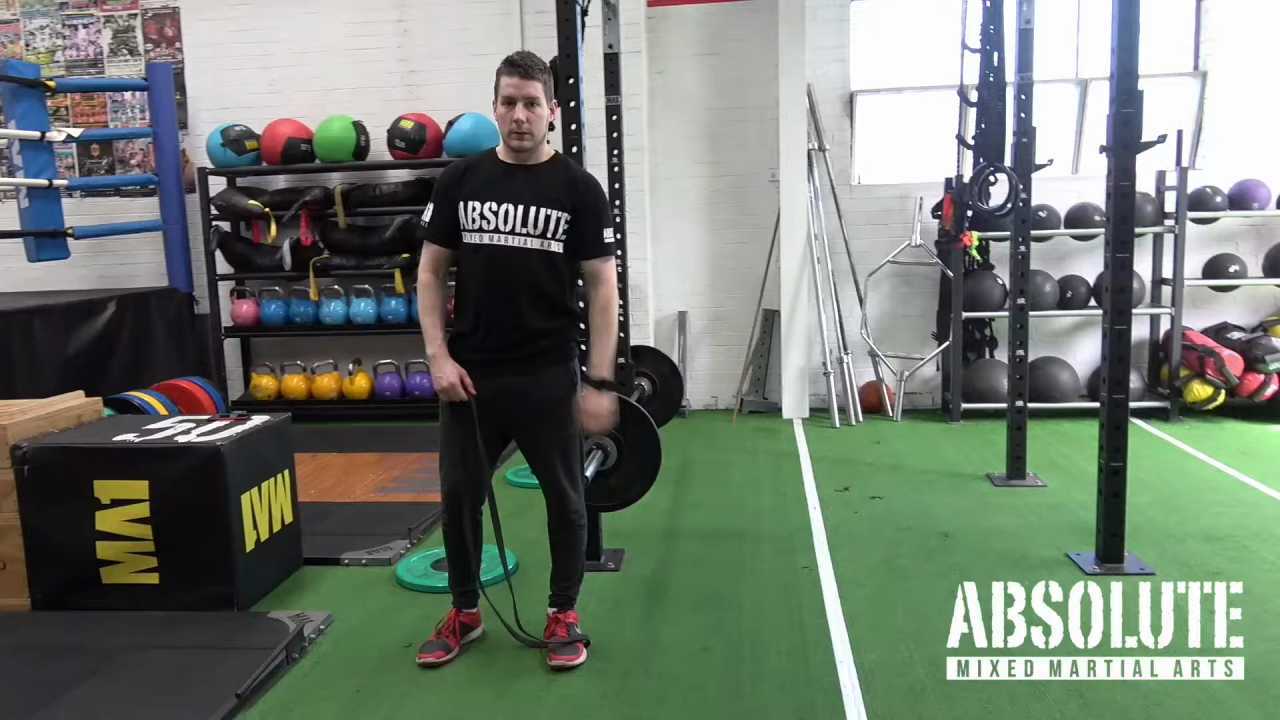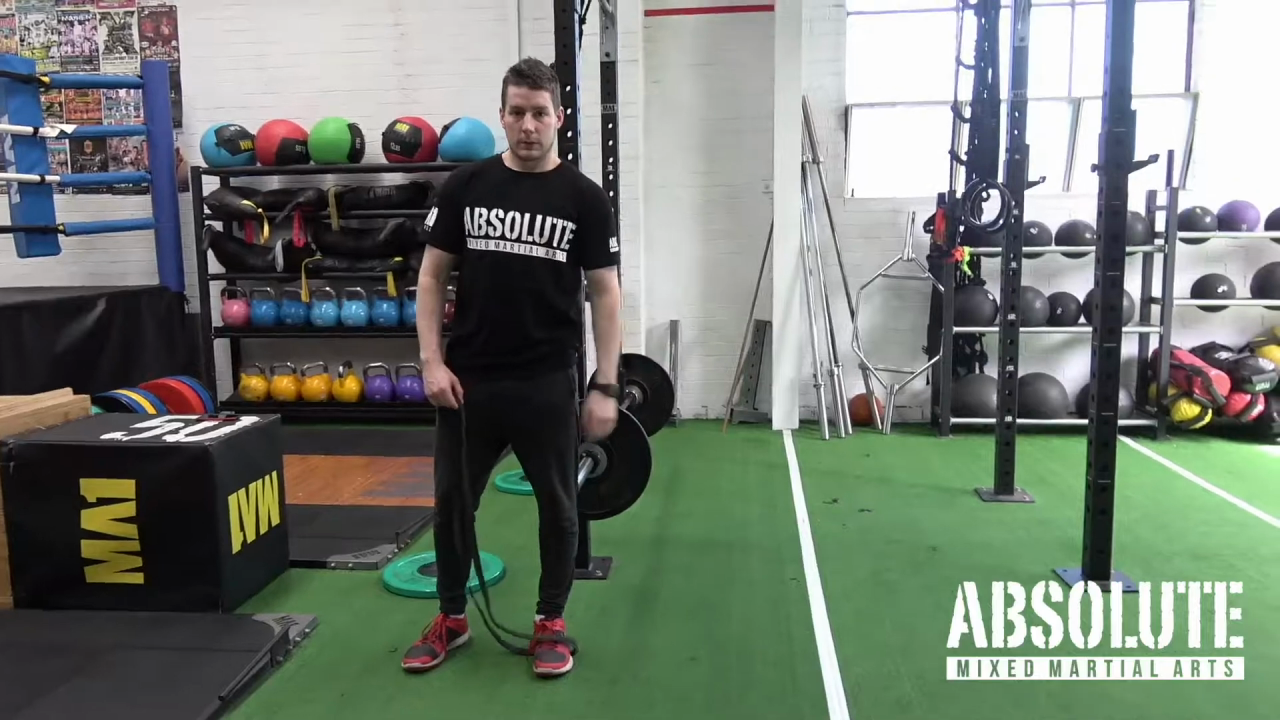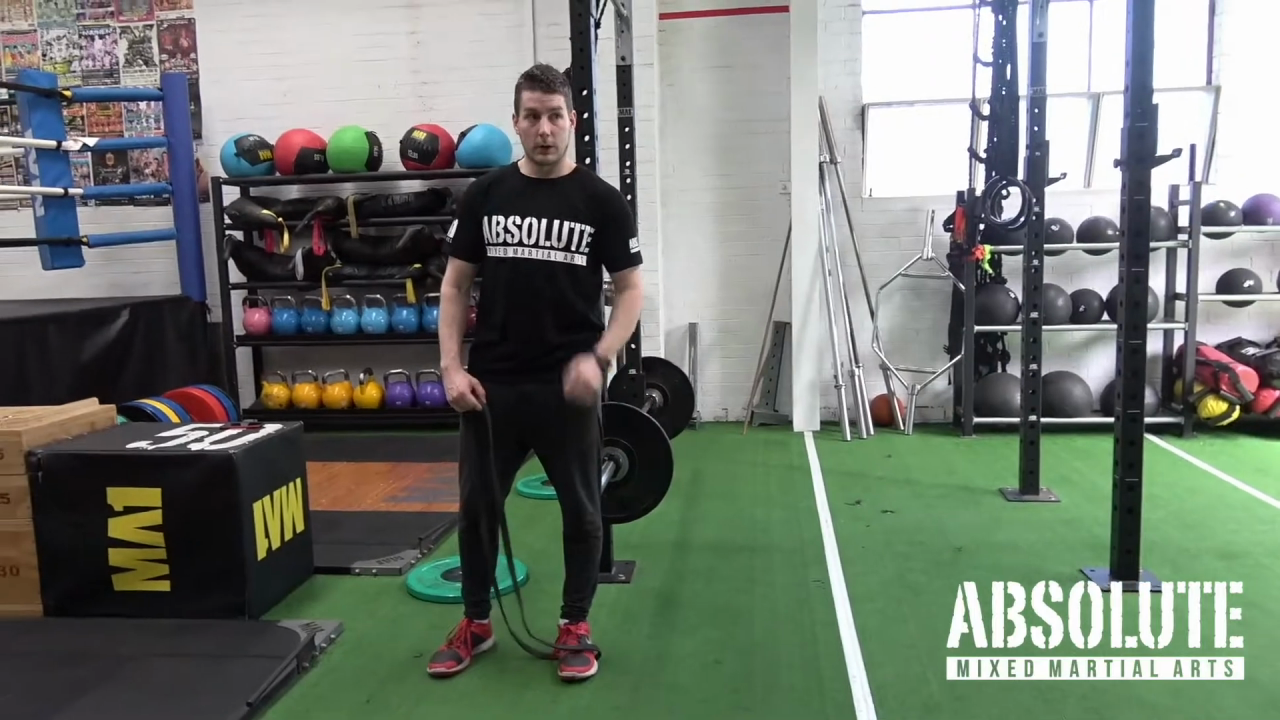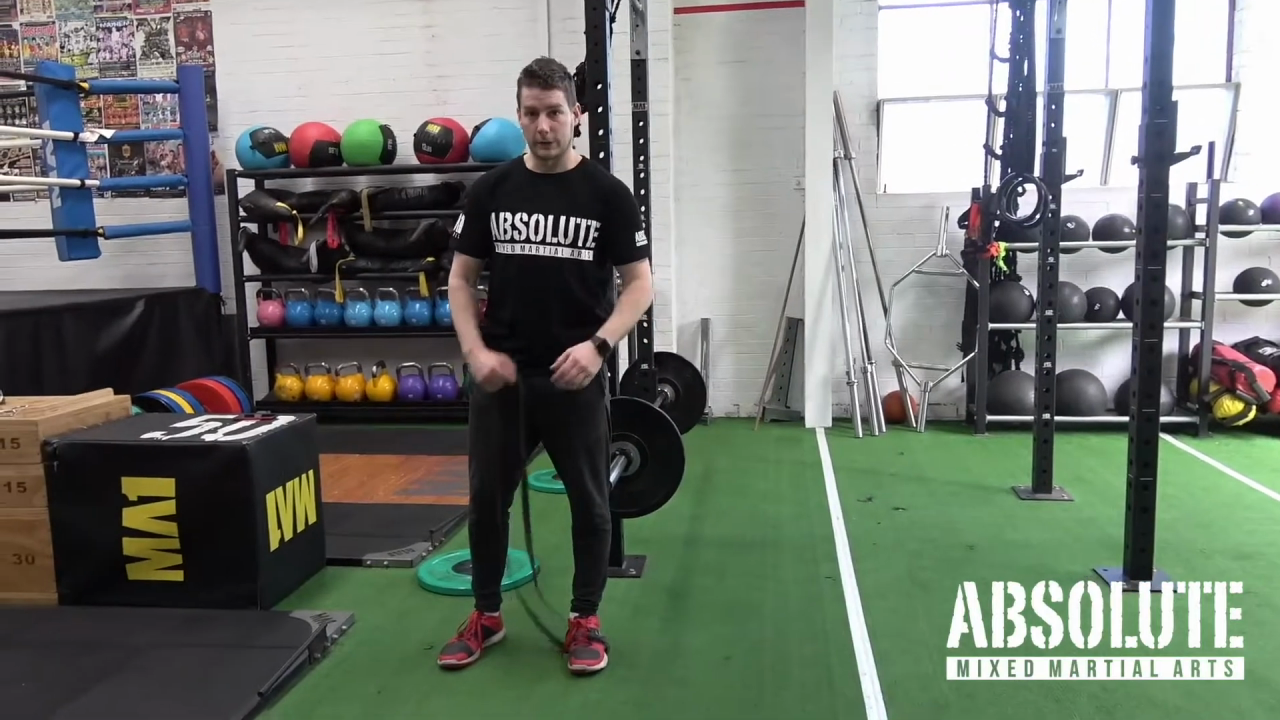
dt=0.5s
person 1, frame 1
left shoulder: (578, 188)
right shoulder: (459, 180)
left elbow: (602, 286)
right elbow: (431, 272)
left wrist: (601, 380)
right wrist: (438, 355)
left hip: (548, 376)
right hip: (471, 374)
left knee: (564, 498)
right knee: (459, 495)
left ankle: (562, 615)
right ankle: (464, 613)
person 1, frame 2
left shoulder: (584, 197)
right shoulder: (465, 185)
left elbow: (605, 292)
right elbow: (432, 275)
left wrist: (605, 385)
right wrist: (432, 361)
left hip: (547, 383)
right hip: (469, 379)
left knee: (556, 505)
right knee: (452, 501)
left ankle: (550, 621)
right ankle: (450, 619)
person 1, frame 3
left shoulder: (601, 201)
right shoulder: (483, 195)
left elbow: (631, 289)
right elbow: (455, 285)
left wrist: (599, 358)
right wrist: (451, 365)
left hip: (566, 387)
right hip: (491, 384)
left knee: (580, 509)
right knee: (477, 505)
left ankle: (575, 625)
right ankle: (475, 624)
person 1, frame 4
left shoulder: (606, 193)
right shoulder: (490, 189)
left elbow: (639, 282)
right elbow: (461, 278)
left wrist: (598, 345)
right wrist: (475, 349)
left hip: (576, 381)
right hip: (501, 378)
left knee: (588, 502)
right knee: (487, 498)
left ankle: (584, 618)
right ankle: (486, 616)
